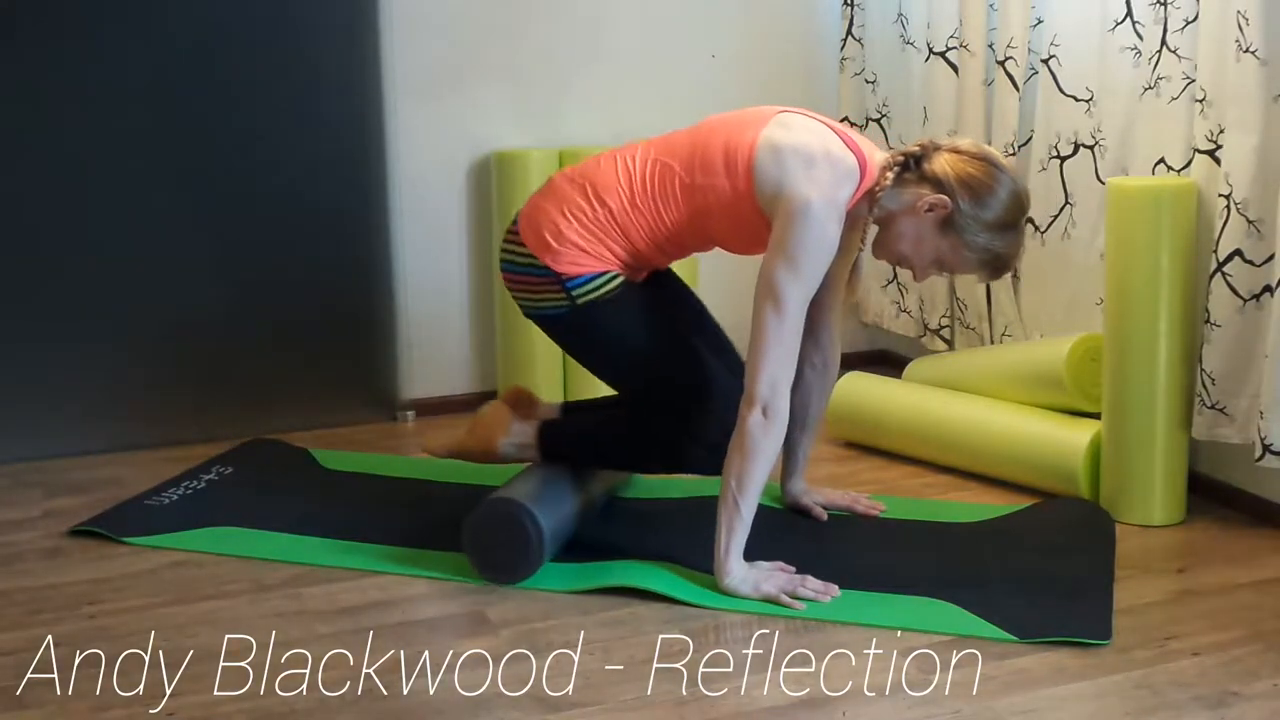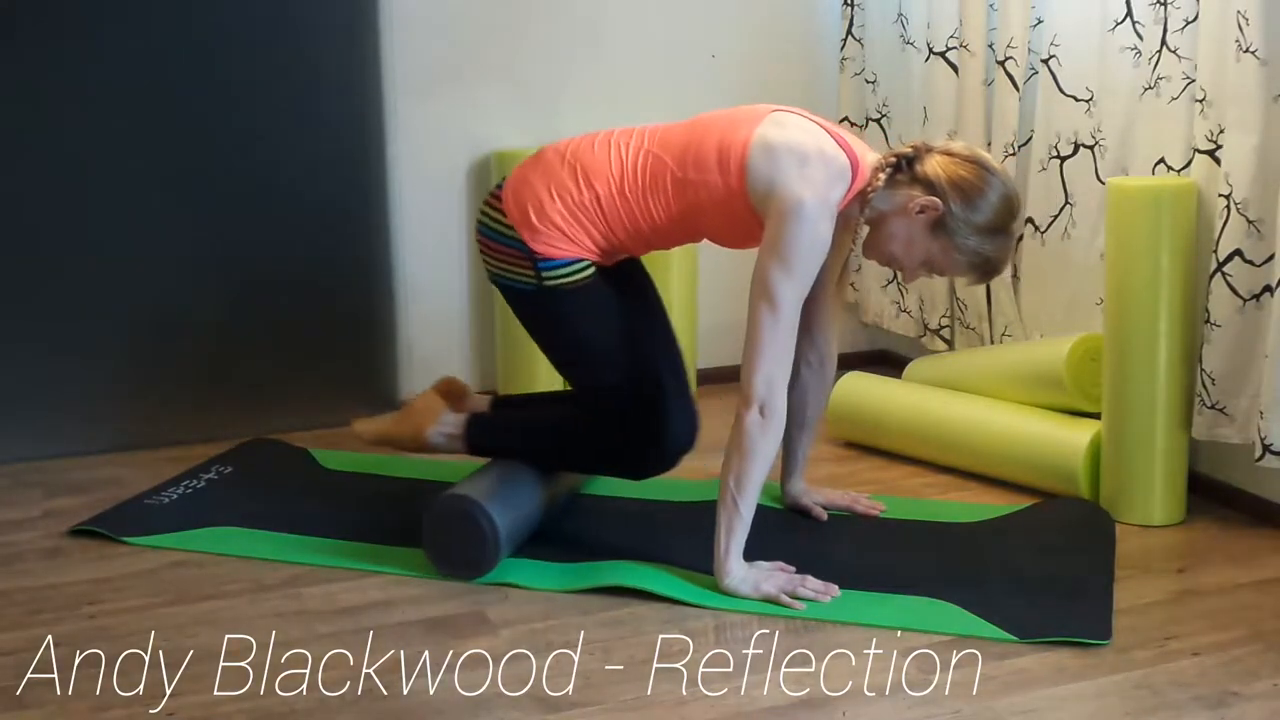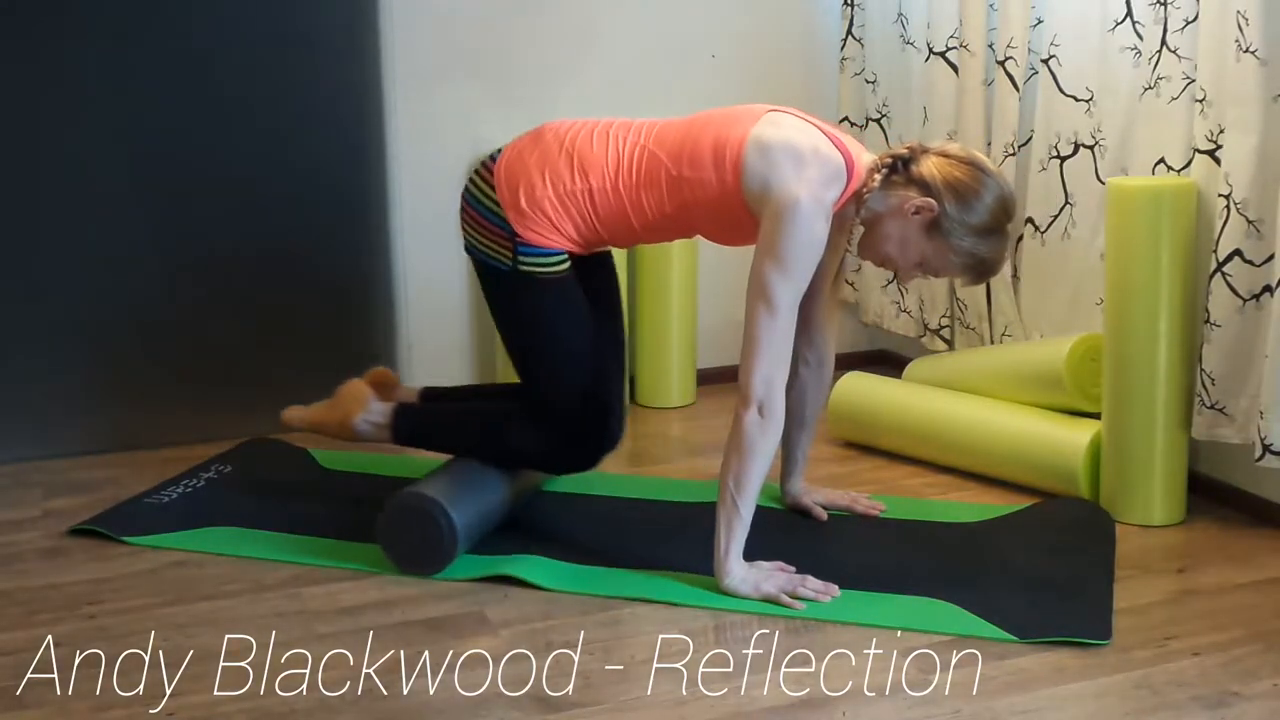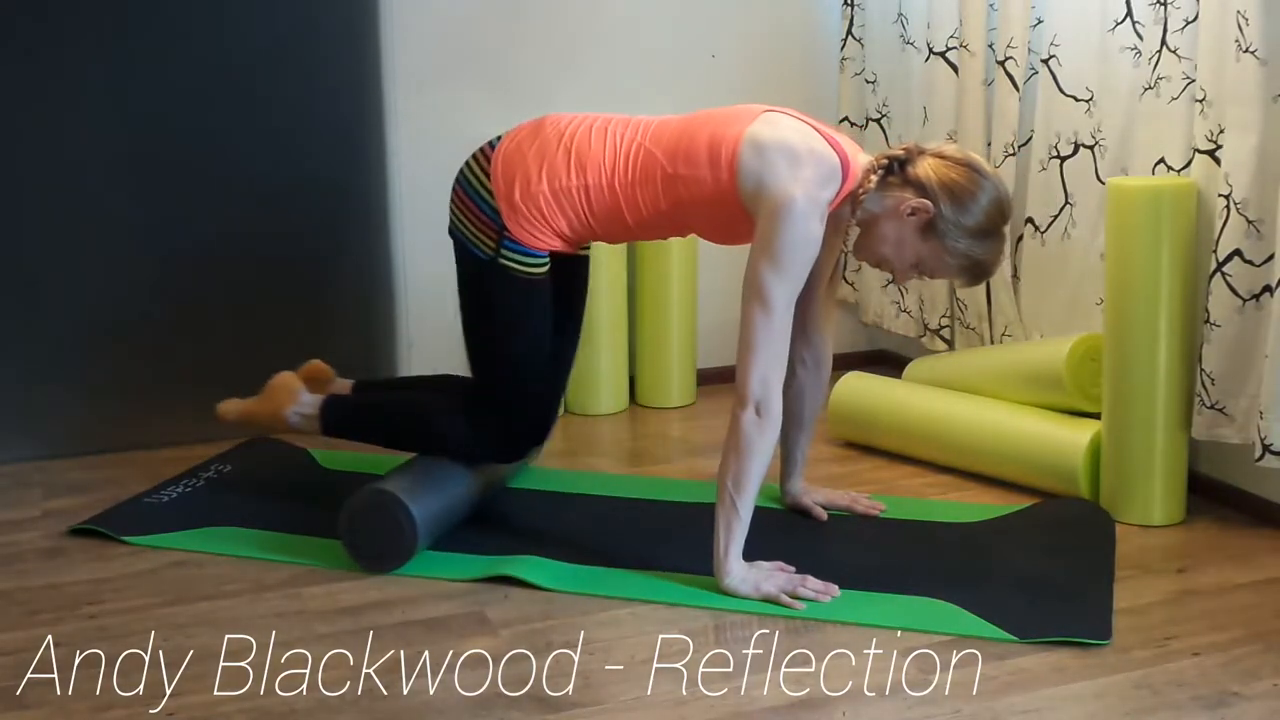
dt=0.3s
person 1, frame 1
left shoulder: (858, 182)
right shoulder: (820, 197)
left elbow: (819, 350)
right elbow: (766, 396)
left wrist: (795, 480)
right wrist: (731, 565)
left hip: (606, 245)
right hip: (562, 254)
left knee: (719, 399)
right knee: (717, 423)
left ankle: (541, 418)
right ankle: (521, 437)
person 1, frame 2
left shoulder: (852, 185)
right shoulder: (813, 197)
left elbow: (815, 350)
right elbow: (761, 396)
left wrist: (794, 482)
right wrist: (731, 565)
left hip: (582, 218)
right hip: (539, 227)
left knee: (660, 422)
right knee: (649, 440)
left ankle: (473, 408)
right ankle: (446, 429)
person 1, frame 3
left shoulder: (848, 183)
right shoulder: (809, 197)
left elbow: (813, 348)
right elbow: (761, 394)
left wrist: (794, 481)
right wrist: (731, 564)
left hip: (558, 201)
right hip: (523, 208)
left knee: (590, 420)
right knee: (576, 437)
left ankle: (401, 399)
right ankle: (374, 418)
person 1, frame 4
left shoulder: (843, 186)
right shoulder: (806, 197)
left elbow: (810, 347)
right elbow: (757, 394)
left wrist: (793, 482)
right wrist: (730, 564)
left hip: (547, 191)
right hip: (513, 200)
left knee: (526, 416)
right knee: (504, 429)
left ankle: (335, 389)
right ankle: (304, 410)
